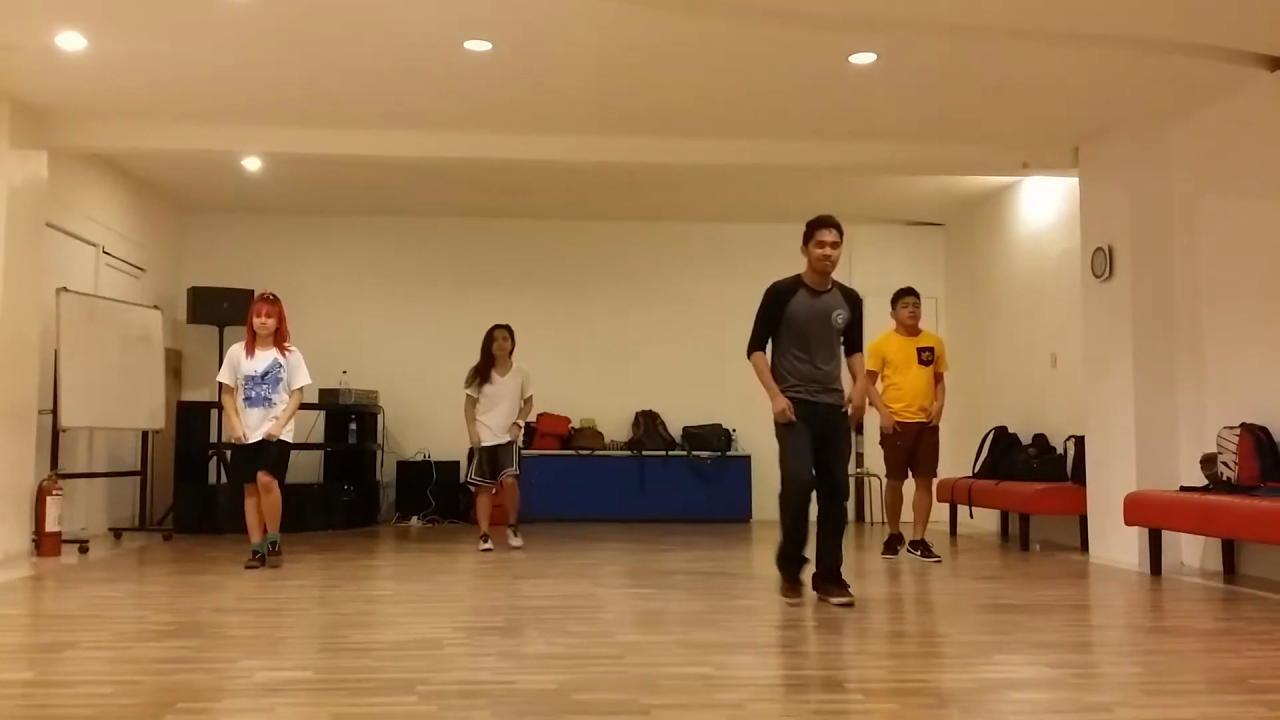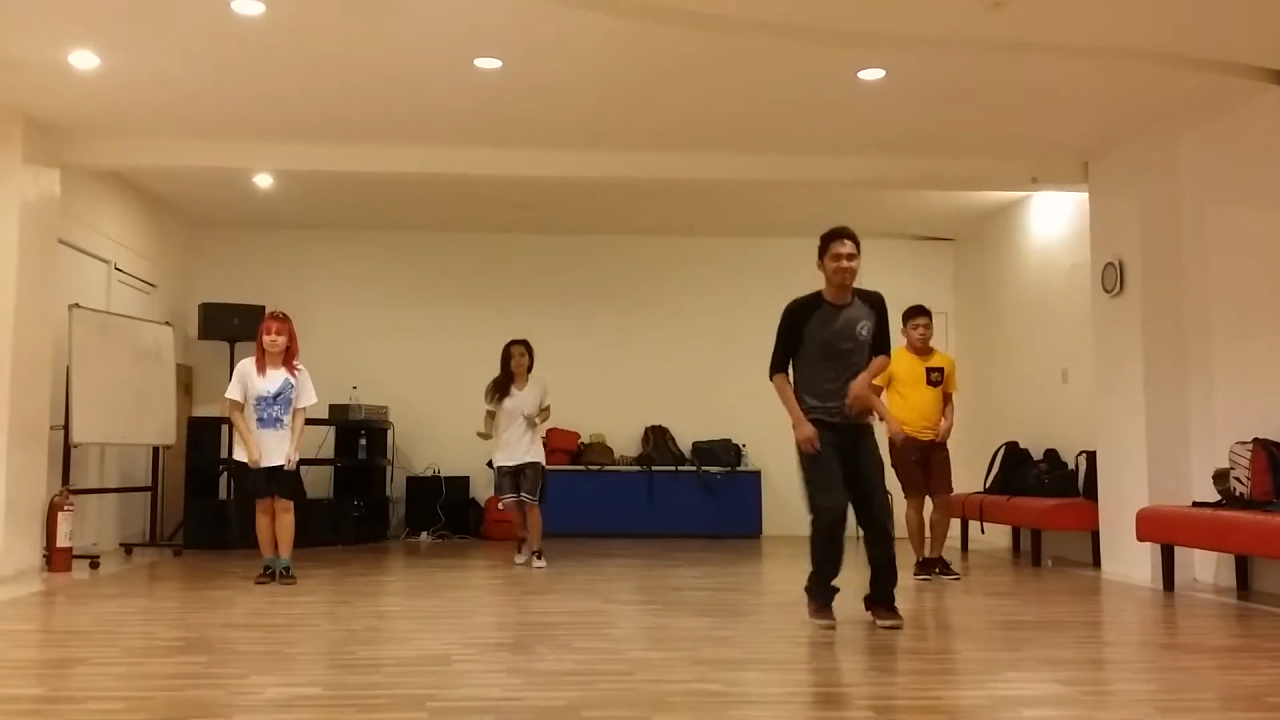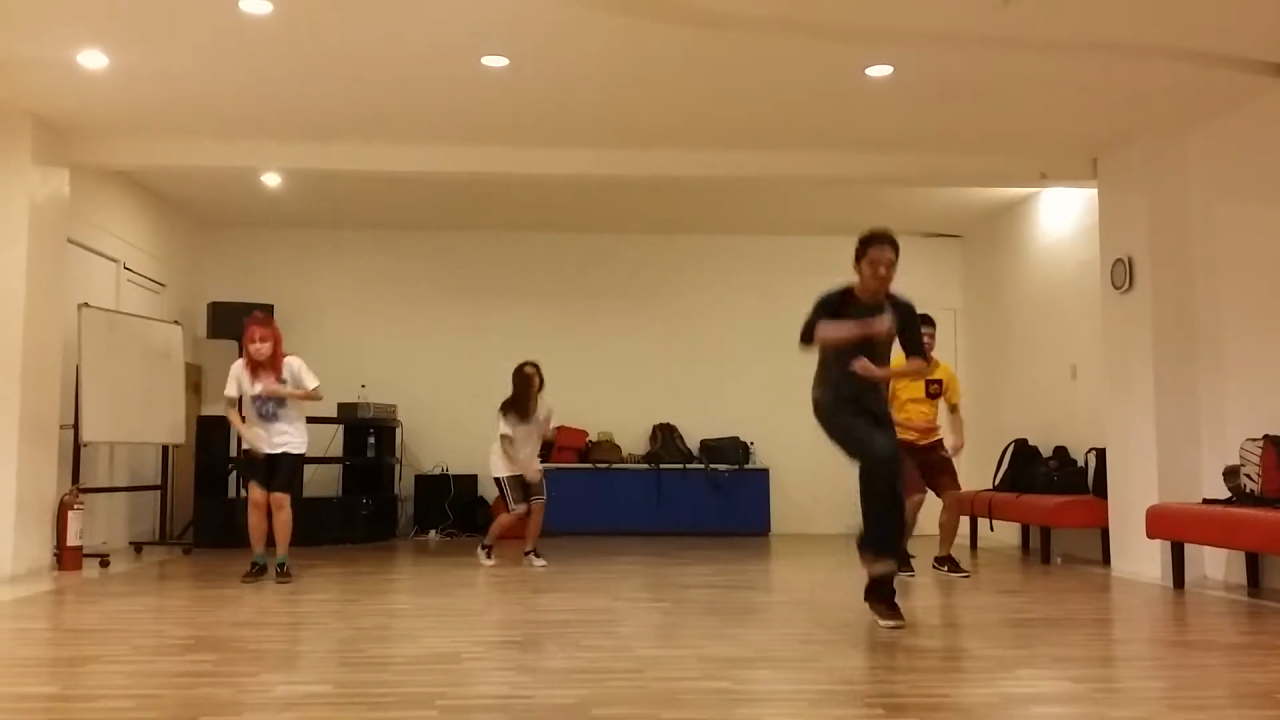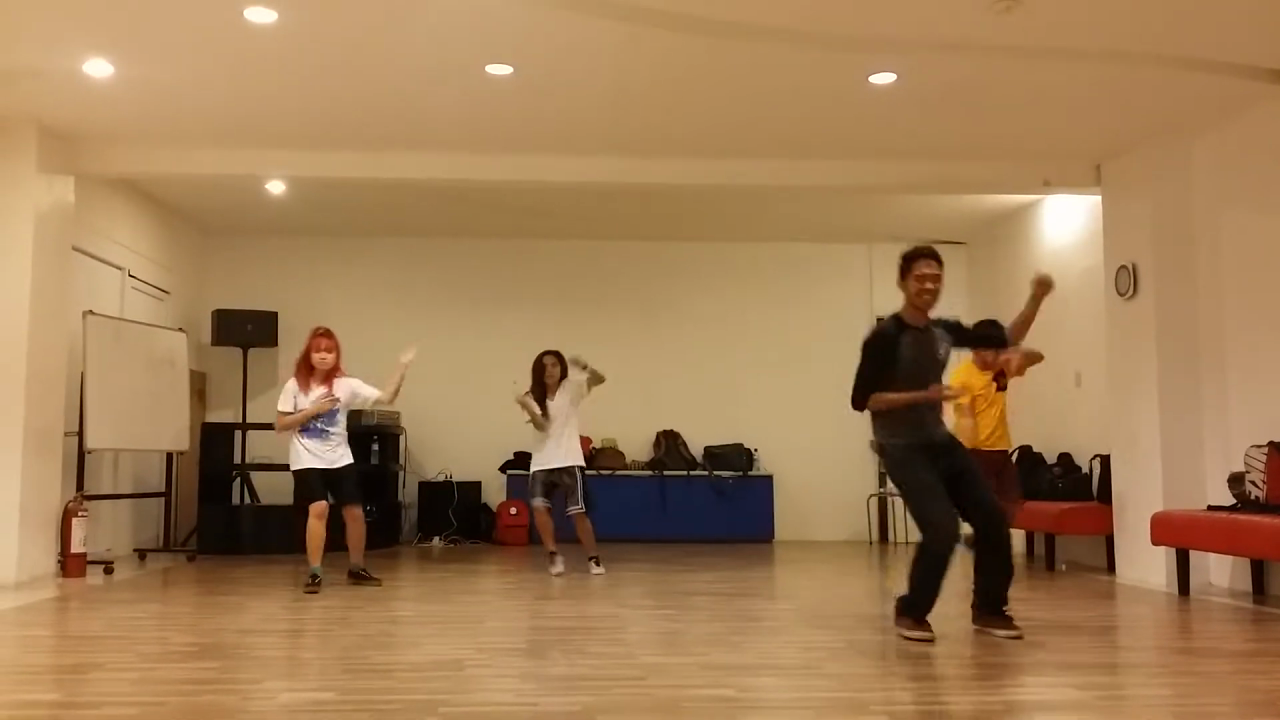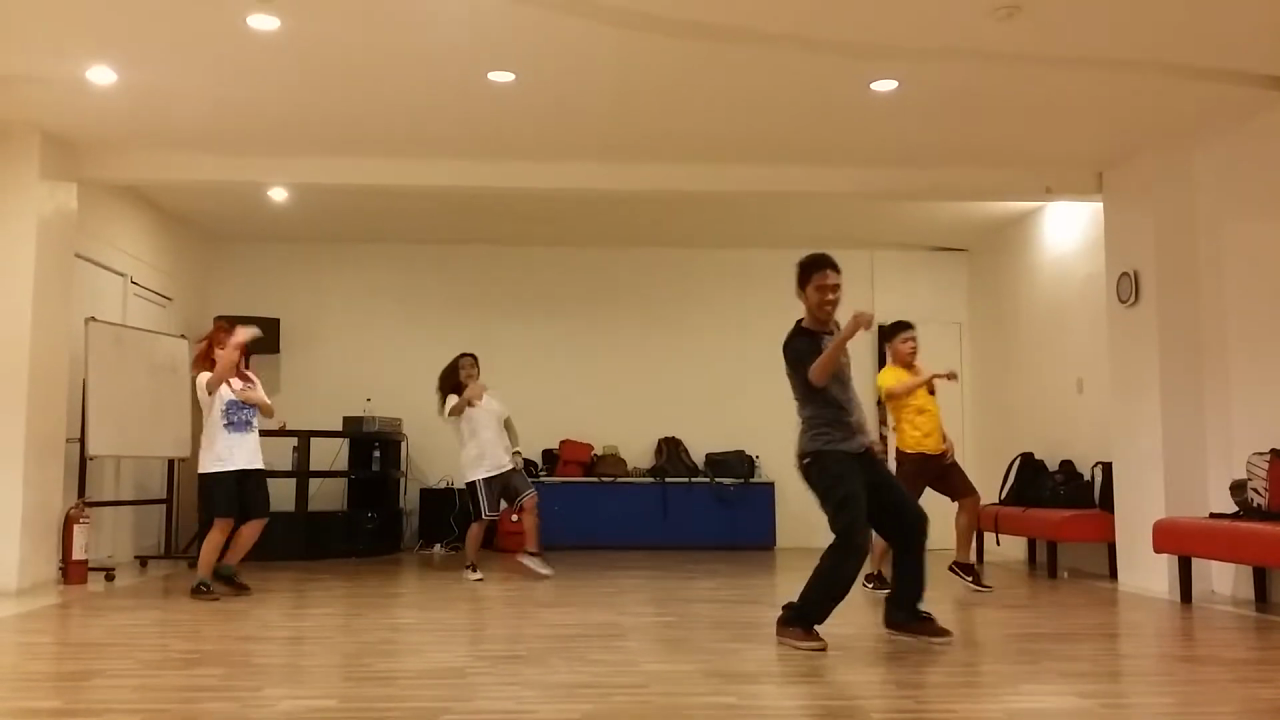
dt=1s
person 1, frame 1
left shoulder: (849, 300)
right shoulder: (782, 293)
right elbow: (756, 349)
left wrist: (859, 383)
right wrist: (775, 395)
left hip: (834, 407)
right hip: (794, 405)
left knee: (836, 492)
right knee: (799, 482)
left ankle: (829, 577)
right ankle: (790, 569)
person 1, frame 2
left shoulder: (873, 305)
right shoulder: (801, 311)
left elbow: (882, 353)
right elbow: (778, 370)
left wrist: (864, 379)
right wrist: (798, 420)
left hip: (856, 425)
right hip: (817, 427)
left knee: (877, 512)
right knee: (830, 509)
left ankle: (882, 598)
right ankle: (820, 593)
person 1, frame 3
left shoulder: (900, 309)
right shoulder: (835, 302)
left elbow: (920, 364)
right elbow: (810, 336)
left wrist: (881, 373)
right wrist: (867, 328)
left hip: (875, 407)
right hip: (835, 403)
left knee: (892, 491)
right knee: (879, 457)
left ankle: (881, 591)
right ankle: (873, 545)
person 1, frame 4
left shoulder: (945, 331)
right shoulder: (885, 336)
right elbow: (863, 401)
right wrist: (926, 395)
left hip: (938, 440)
right hip: (902, 447)
left knee: (992, 519)
right knee: (942, 528)
left ankle: (989, 609)
right ankle: (912, 612)
person 1, frame 5
left shoulder: (834, 333)
right shoulder: (798, 342)
right elbow: (817, 379)
left wrist: (863, 434)
right wrist: (849, 334)
left hip: (858, 451)
right hip: (826, 455)
left knee: (910, 522)
right knee: (853, 542)
left ankle: (903, 612)
right ankle: (796, 620)
person 2, frame 1
left shoulder: (290, 354)
right shoulder: (237, 352)
left elbow: (297, 394)
right elbow: (227, 393)
left wrist: (279, 424)
right wrist: (235, 425)
left hip: (276, 432)
right hip: (246, 434)
left knee: (266, 480)
right knee: (251, 488)
left ankle: (273, 540)
right ankle: (256, 548)
person 2, frame 2
left shoulder: (297, 372)
right shoulder: (246, 368)
left elbow: (300, 413)
right elbow: (235, 410)
left wrist: (293, 448)
right wrist: (251, 447)
left hip: (284, 453)
right hip: (254, 453)
left knee: (284, 505)
right knee: (264, 505)
left ankle: (285, 565)
right ankle: (268, 564)
person 2, frame 3
left shoulder: (292, 364)
right shoulder: (239, 369)
left elbow: (316, 394)
right elbow: (230, 405)
left wrist: (284, 391)
right wrist: (241, 428)
left hip: (289, 444)
right hip: (256, 443)
left knee: (280, 499)
right knee: (257, 498)
left ankle: (282, 562)
right ankle: (258, 561)
person 2, frame 4
left shoulder: (346, 385)
right shoulder: (295, 385)
left elbow: (386, 399)
right elbow: (281, 424)
left wrist: (401, 371)
right wrist: (312, 409)
left hip: (339, 459)
right hip: (307, 461)
left knee: (355, 512)
right knee: (319, 509)
left ankle: (357, 569)
right ankle: (314, 574)
person 2, frame 5
left shoulder: (249, 379)
right shoulder: (206, 379)
left elbow: (269, 413)
right elbow: (215, 381)
left wrist: (258, 400)
right wrist: (234, 342)
left hip: (250, 463)
right hip: (218, 464)
left knee: (257, 519)
right knee: (222, 524)
left ankle: (226, 570)
right ankle: (201, 582)
person 3, frame 1
left shoulder: (934, 342)
right shoulder: (882, 344)
left elbow: (939, 379)
right elbow: (869, 383)
left wrist: (939, 404)
right wrist: (883, 413)
left hip: (927, 422)
right hip: (896, 423)
left knee: (925, 481)
right knee: (895, 480)
left ankle: (918, 540)
right ankle: (894, 535)
person 3, frame 2
left shoulder: (945, 362)
right shoulder: (892, 360)
right elbow: (873, 394)
left wrist: (948, 422)
right wrist: (891, 422)
left hip: (935, 441)
right hip: (905, 440)
left knee: (943, 499)
right knee: (915, 500)
left ankle: (935, 557)
right ankle: (920, 559)
person 3, frame 3
left shoulder: (944, 372)
right shoulder: (895, 367)
left elbow: (955, 409)
left wrist: (958, 438)
right wrist: (911, 425)
left hip: (932, 444)
right hip: (901, 443)
left knee: (953, 496)
right knee: (915, 497)
left ankle: (943, 557)
right ankle: (900, 554)
person 3, frame 4
left shoulder: (1004, 368)
right shoulder: (962, 375)
left elbow: (1037, 357)
right elbow: (965, 417)
left hip: (1000, 449)
right hip: (974, 451)
left knee: (1012, 505)
person 3, frame 5
left shoulder: (919, 373)
right shoulder: (888, 376)
right elbow: (895, 392)
left wrist: (946, 439)
right wrist: (930, 376)
left hip: (938, 453)
right hip: (913, 455)
left knee: (970, 500)
left ankle: (962, 563)
right ankle: (873, 574)
person 4, frame 1
left shoulder: (521, 374)
right shoulder: (479, 373)
left elbow: (528, 403)
right elbow: (469, 404)
left wrist: (518, 424)
right wrist: (472, 430)
left hip: (509, 437)
right hip: (483, 437)
left knee: (509, 482)
right knee: (483, 487)
left ankle: (513, 527)
right ankle: (484, 535)
person 4, frame 2
left shoulder: (539, 385)
right shoulder: (498, 387)
left elbow: (546, 411)
right elbow: (490, 415)
left wrist: (537, 420)
right wrist: (487, 431)
left hip: (531, 454)
right hip: (504, 455)
left knee: (530, 503)
right knee: (511, 503)
left ankle: (537, 551)
right ankle: (523, 539)
person 4, frame 3
left shoulder: (544, 406)
right shoulder: (510, 409)
left elbow: (547, 433)
right elbow: (506, 445)
left wrist: (546, 433)
right wrist: (523, 468)
left hip: (531, 464)
right hip: (506, 467)
left knee: (538, 505)
right knee: (518, 510)
left ankle: (530, 551)
right ankle: (486, 547)
person 4, frame 4
left shoulder: (572, 386)
right shoulder: (533, 397)
left elbow: (599, 379)
right elbow: (541, 426)
left wrist: (585, 368)
right wrist: (525, 406)
left hip: (570, 460)
right hip: (543, 462)
left knee: (578, 513)
right knee: (539, 507)
left ankle: (594, 558)
right ankle: (553, 553)
person 4, frame 5
left shoulder: (490, 397)
right shoulder: (454, 399)
left elbow: (508, 424)
right elbow: (455, 411)
left wrist: (516, 451)
right wrist: (466, 397)
left hip: (506, 464)
right hip: (479, 469)
left knee: (530, 501)
right knee: (482, 518)
left ankle: (531, 553)
right ankle: (470, 566)
